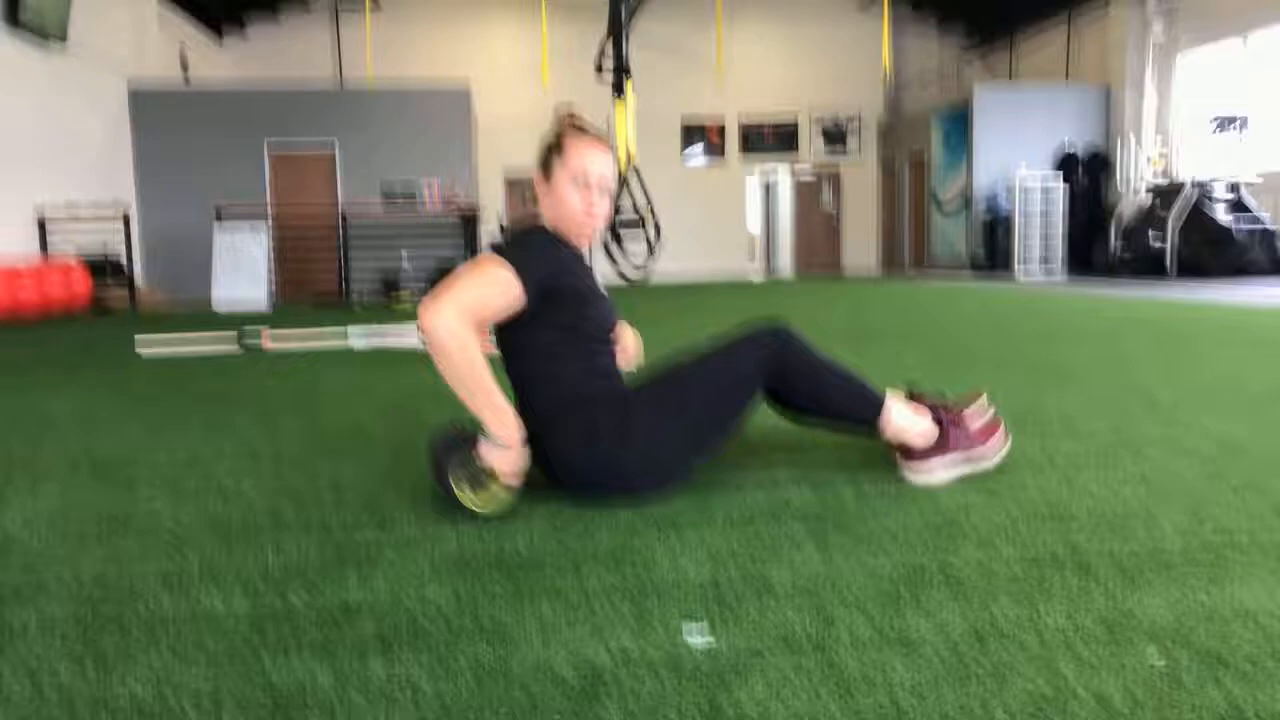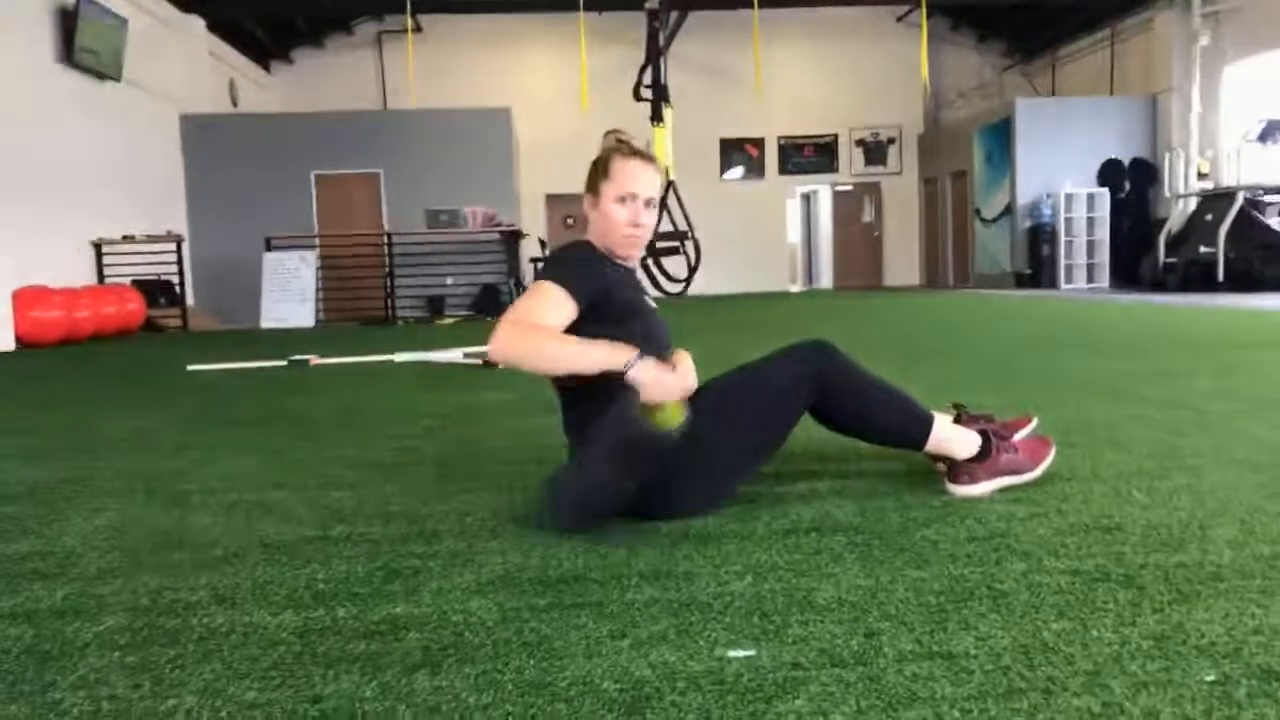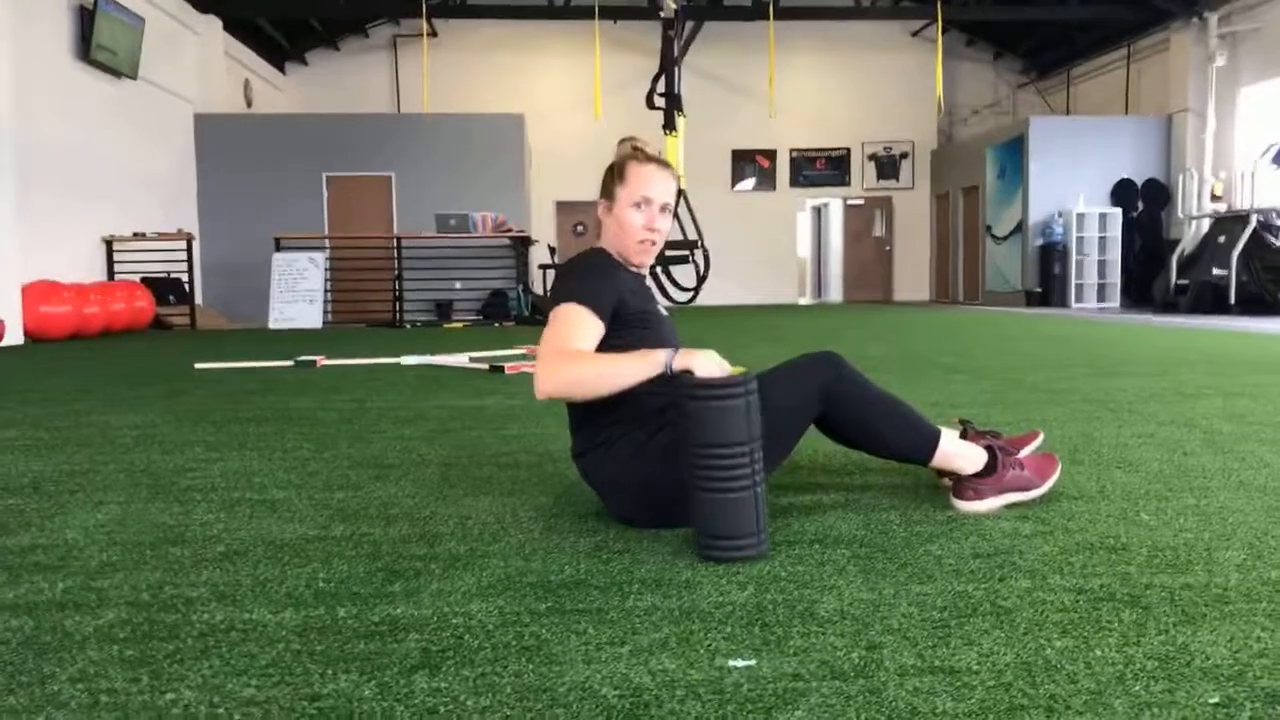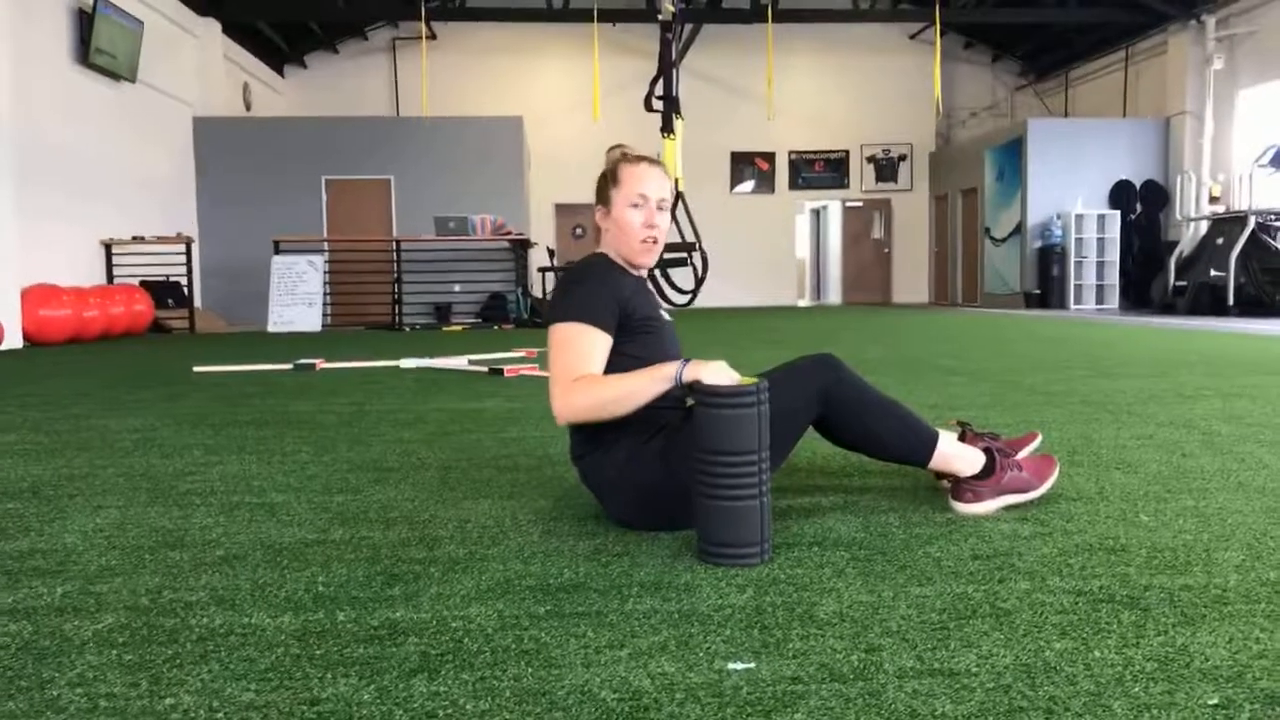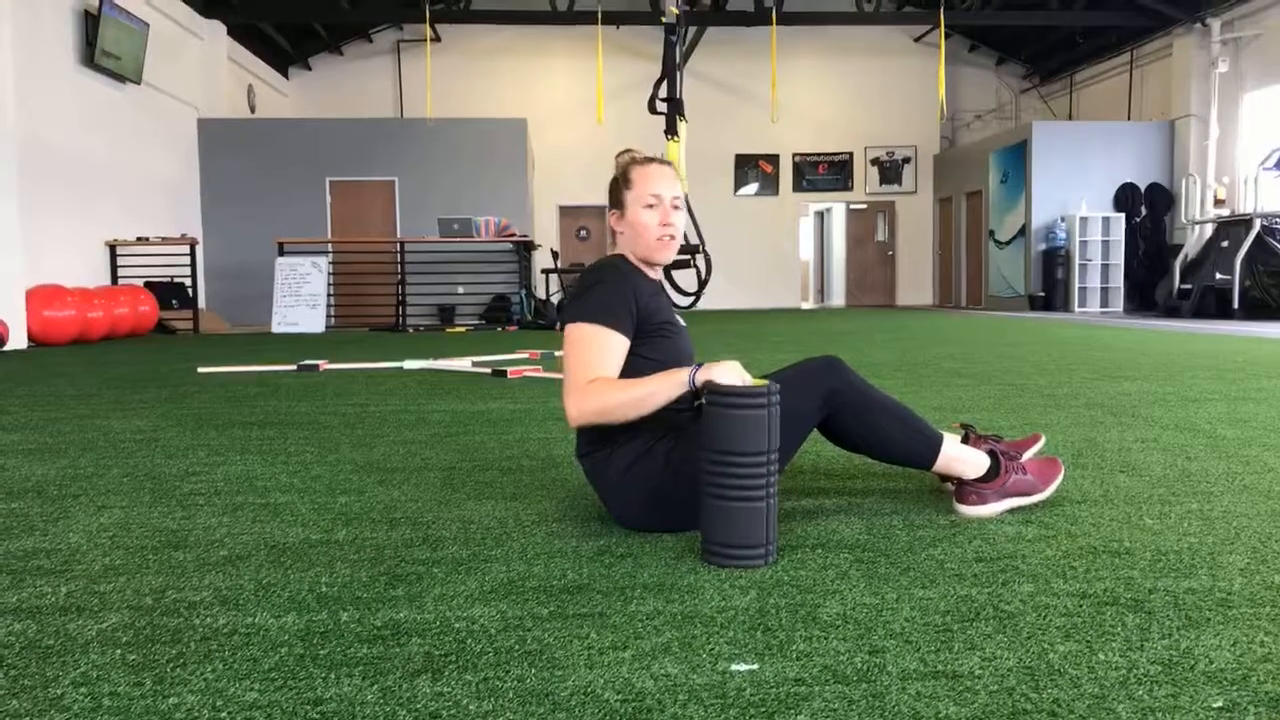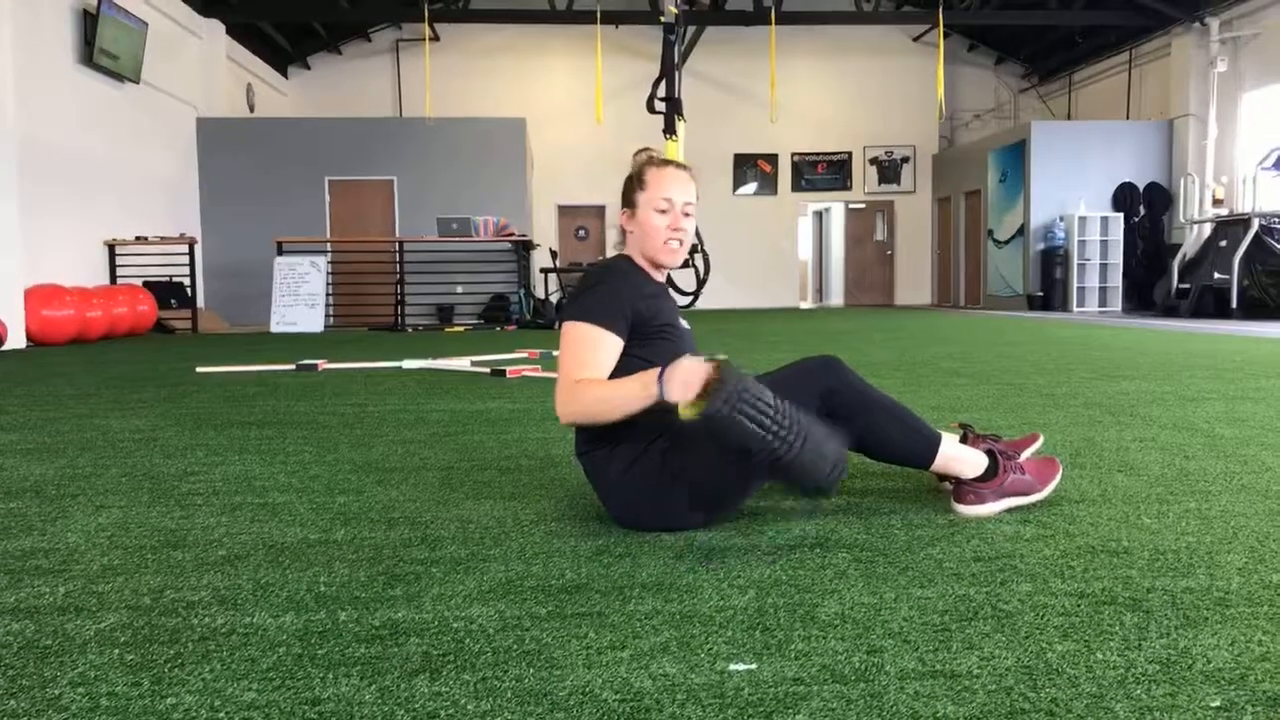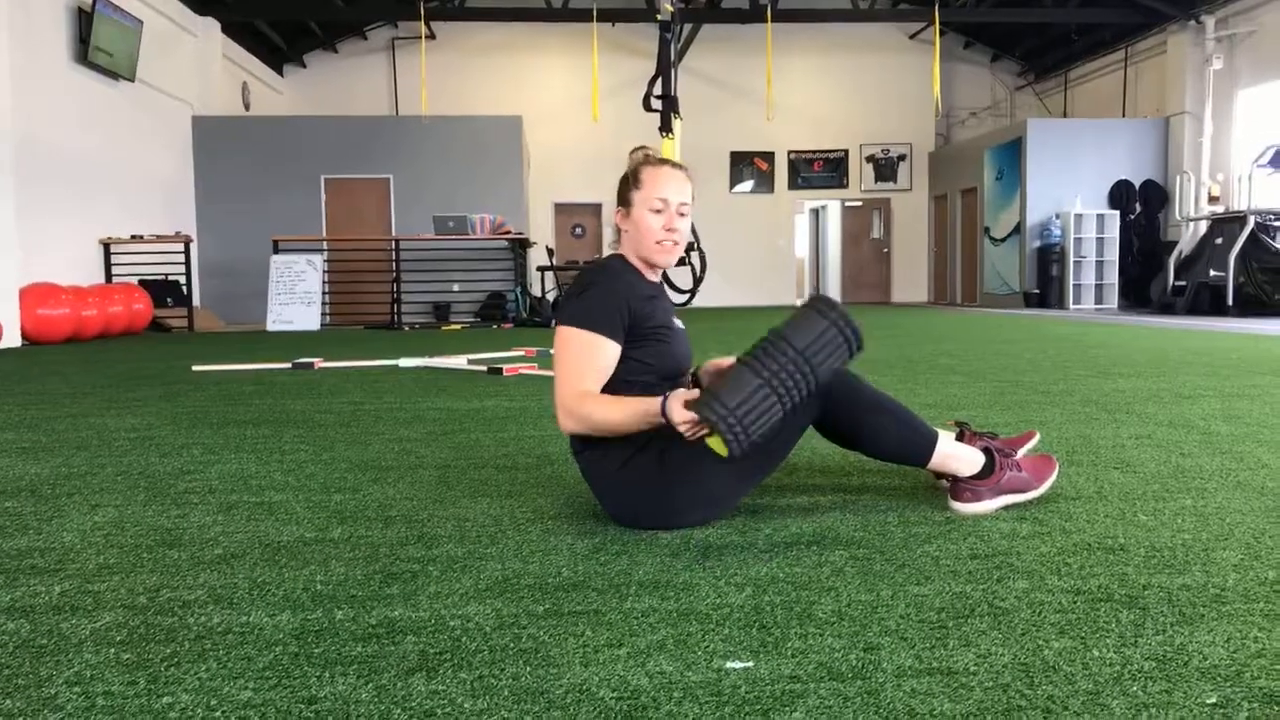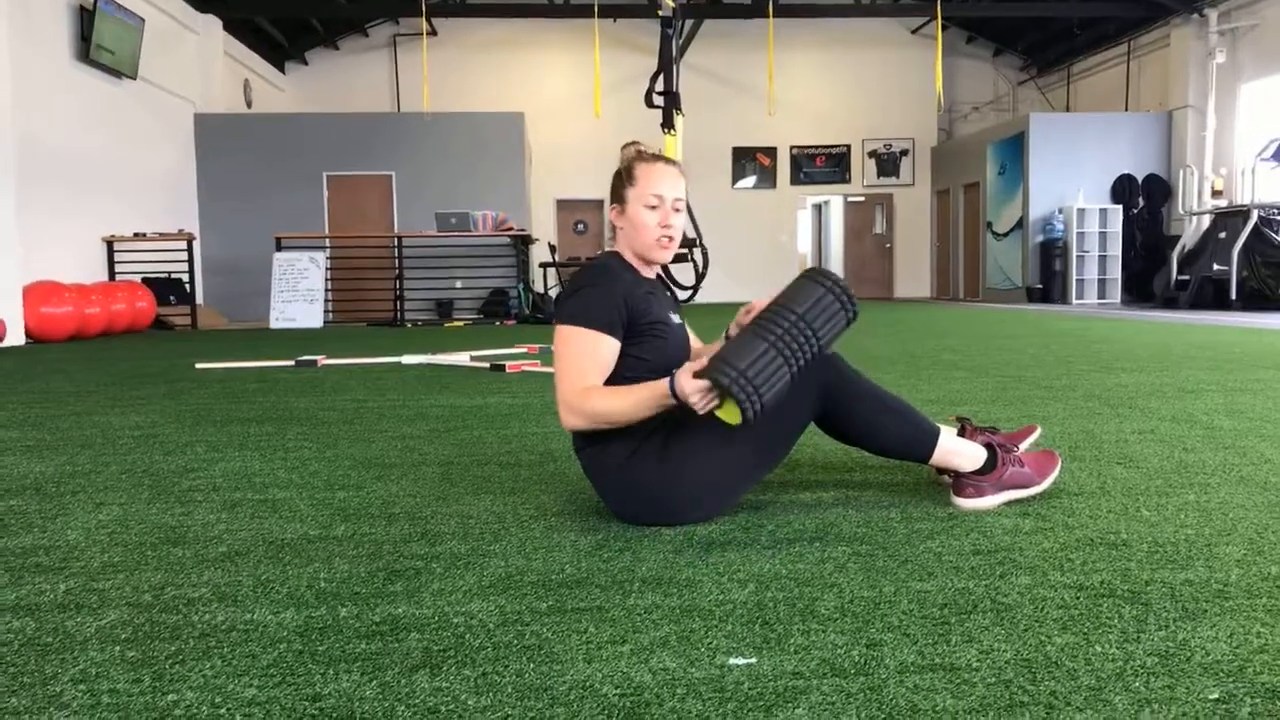
dt=0.3s
person 1, frame 1
left shoulder: (560, 257)
right shoulder: (535, 251)
right elbow: (440, 317)
left wrist: (618, 333)
right wrist: (502, 427)
left hip: (600, 443)
right hip: (605, 453)
left knee: (763, 356)
right knee: (769, 350)
left ankle: (915, 421)
right ankle: (926, 439)
person 1, frame 2
left shoulder: (615, 273)
right shoulder: (581, 266)
right elbow: (507, 340)
left wrist: (673, 362)
right wrist: (629, 359)
left hip: (644, 463)
right hip: (650, 471)
left knee: (805, 375)
right knee: (813, 363)
left ankle: (957, 434)
right ankle: (973, 453)
person 1, frame 3
left shoulder: (624, 280)
right shoulder: (592, 275)
right elbow: (551, 376)
left wrist: (699, 374)
right wrist: (673, 358)
left hip: (654, 460)
right hip: (646, 476)
left knee: (816, 380)
right knee: (822, 376)
left ankle: (964, 447)
right ankle: (978, 468)
person 1, frame 4
left shoulder: (627, 283)
right shoulder: (593, 283)
right elbow: (569, 401)
left wrist: (696, 381)
right wrist: (684, 370)
left hip: (654, 465)
right hip: (645, 482)
left knee: (816, 384)
right knee: (820, 378)
left ankle: (962, 449)
right ankle: (977, 471)
person 1, frame 5
left shoulder: (643, 286)
right shoulder: (610, 285)
right elbow: (582, 404)
left wrist: (706, 383)
right wrist: (695, 375)
left hip: (661, 466)
right hip: (650, 482)
left knee: (821, 383)
right knee: (825, 380)
left ankle: (966, 451)
right ankle: (982, 474)
person 1, frame 6
left shoulder: (648, 288)
right shoulder: (611, 286)
right elbow: (571, 401)
left wrist: (699, 380)
right wrist: (663, 382)
left hip: (662, 465)
right hip: (649, 484)
left knee: (819, 384)
right knee: (823, 379)
left ankle: (965, 453)
right ankle: (977, 474)
person 1, frame 7
left shoulder: (644, 287)
right shoulder: (605, 288)
right elbow: (573, 410)
left wrist: (702, 378)
right wrist: (664, 409)
left hip: (661, 462)
right hip: (645, 484)
right knee: (818, 379)
left ankle: (959, 448)
right ankle: (975, 470)
person 1, frame 8
left shoulder: (647, 284)
right shoulder: (601, 286)
left elbow: (692, 361)
right elbow: (575, 406)
left wrist: (736, 335)
right wrist: (672, 390)
left hip: (665, 458)
right hip: (648, 481)
left knee: (813, 370)
right knee: (819, 374)
left ankle: (960, 445)
right ankle: (977, 467)
